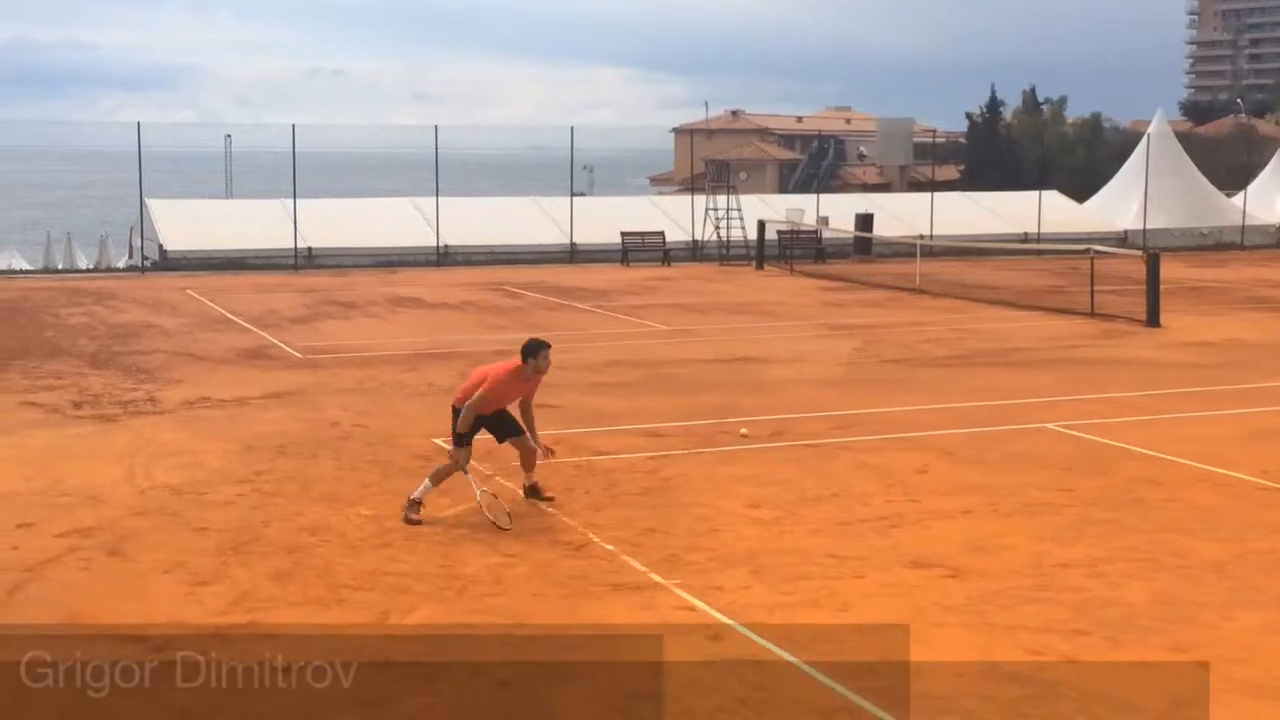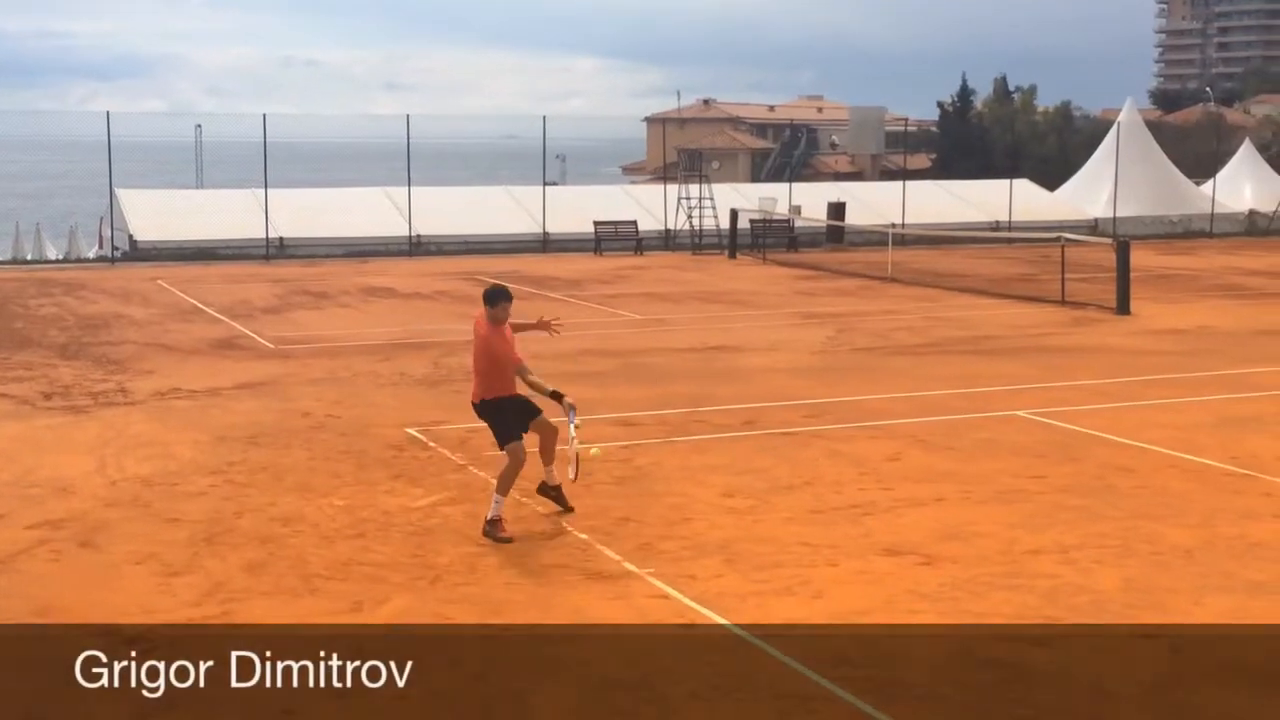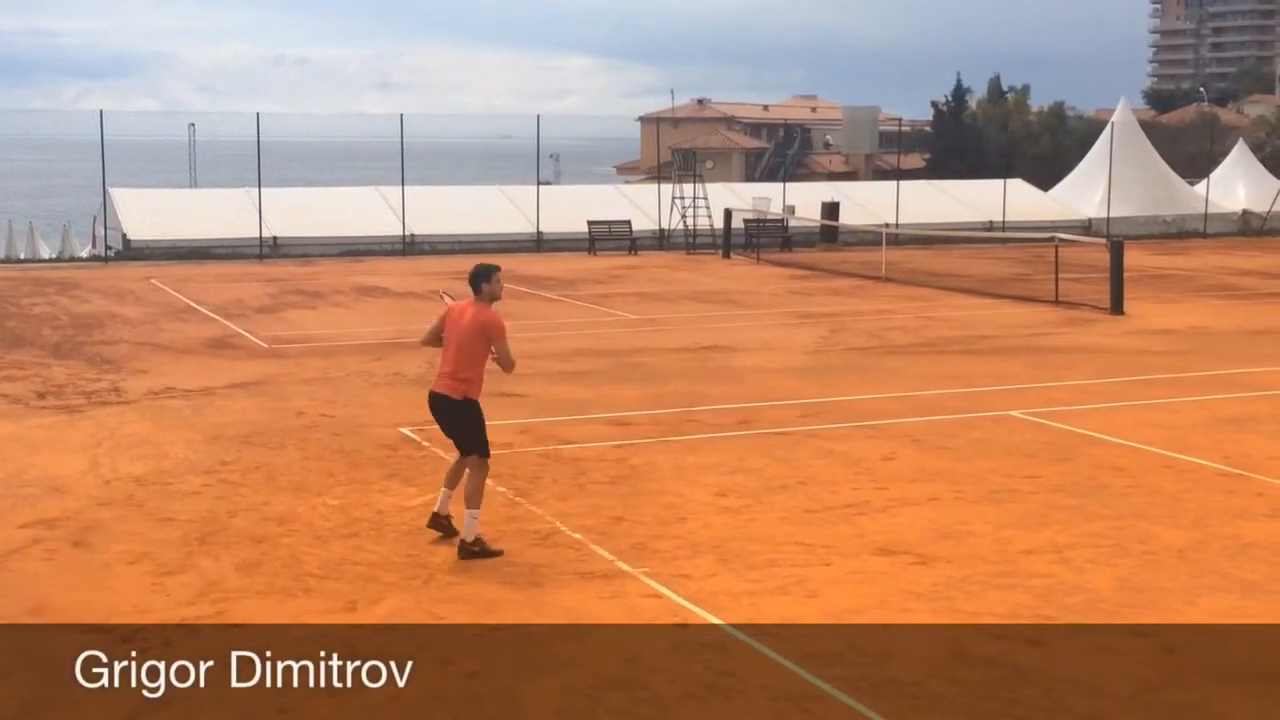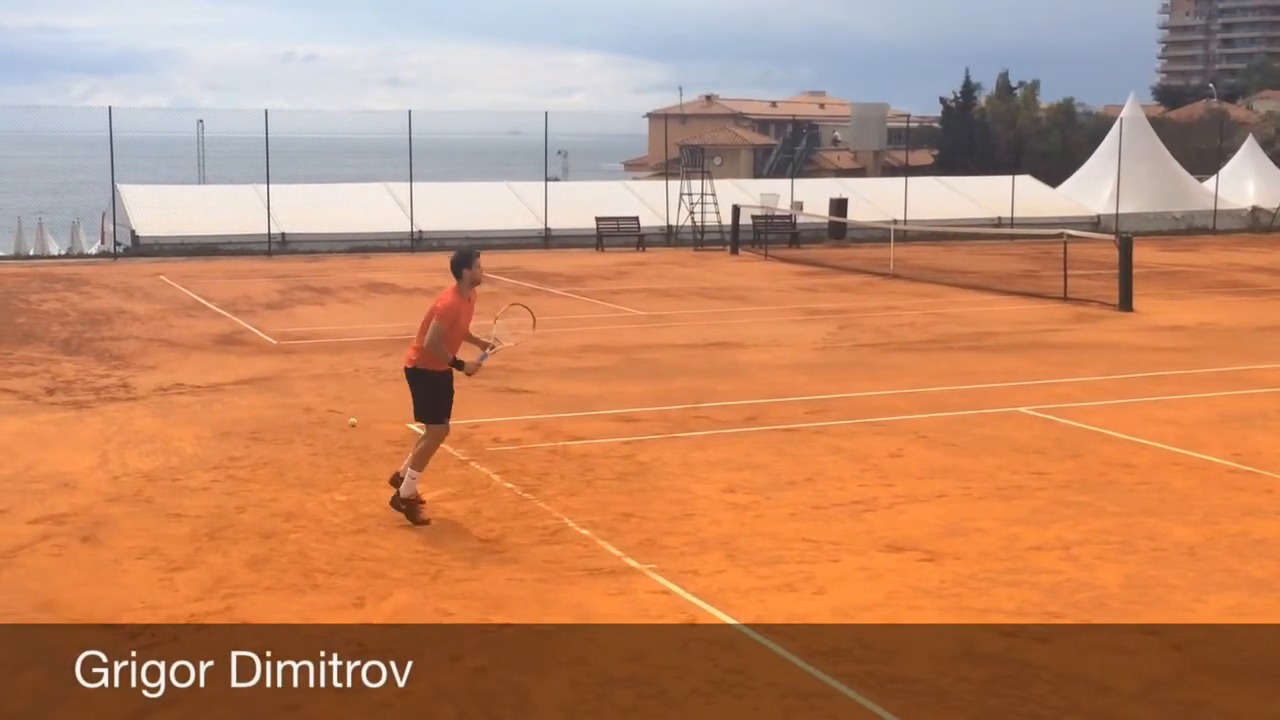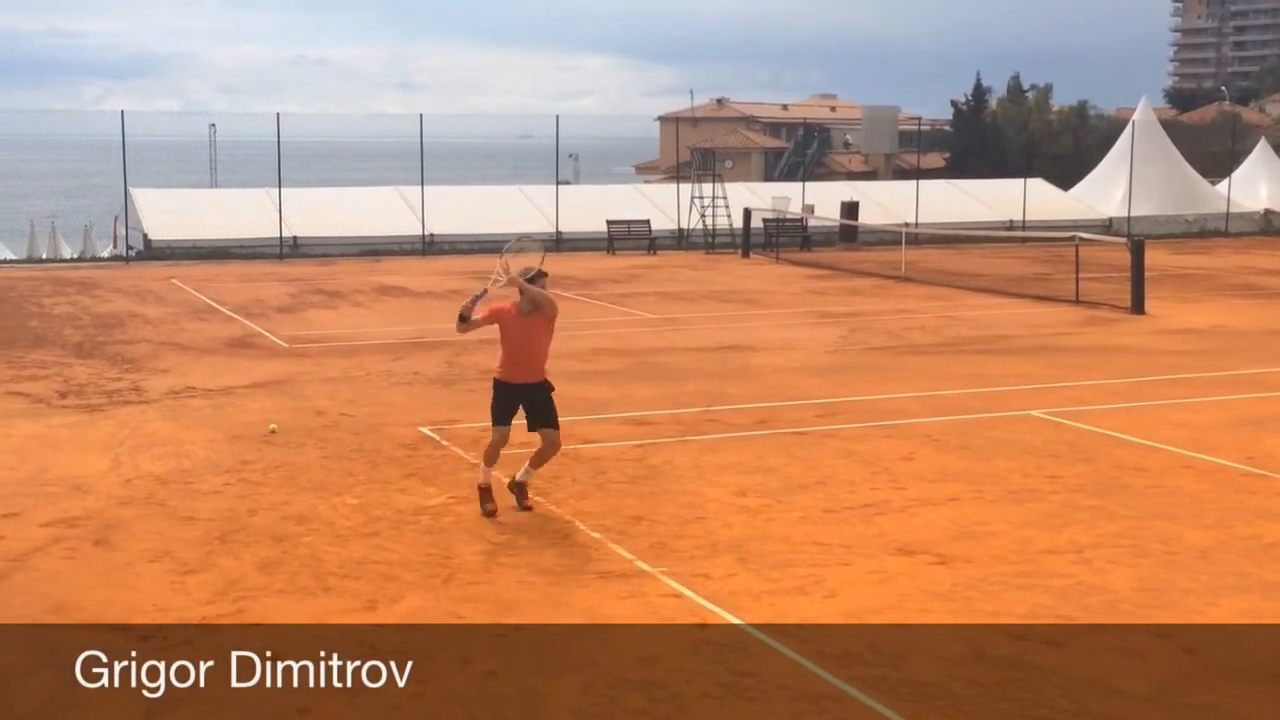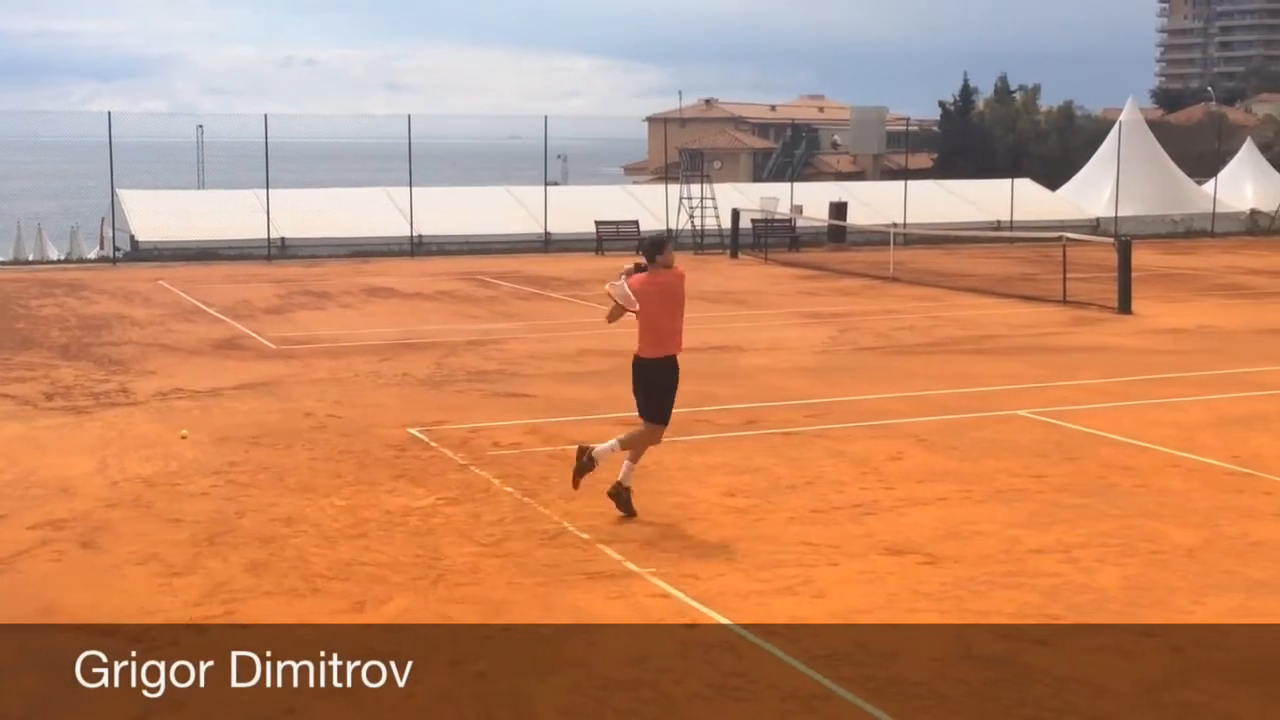
dt=0.7s
person 1, frame 1
left shoulder: (536, 377)
right shoulder: (504, 377)
left elbow: (526, 407)
right elbow: (470, 407)
left wrist: (536, 440)
right wrist: (459, 445)
left hip: (494, 409)
right hip: (466, 406)
left knee: (529, 450)
right knee: (460, 459)
left ankle: (531, 485)
right ankle: (415, 500)
person 1, frame 2
left shoulder: (489, 318)
right shoulder: (494, 343)
left elbow: (507, 326)
right elbow: (527, 378)
left wrist: (535, 326)
right wrist: (559, 398)
left hip: (505, 394)
right hip: (489, 401)
left knee: (549, 431)
right knee: (517, 457)
left ankle: (550, 484)
right ankle: (493, 519)
person 1, frame 3
left shoulder: (454, 308)
right shoulder: (491, 319)
left elbow: (426, 340)
right elbow: (508, 366)
right wrist: (493, 351)
left hip: (438, 395)
right hip: (460, 400)
left knee: (467, 456)
right knee: (479, 466)
left ankle: (441, 513)
right ankle: (470, 540)
person 1, frame 4
left shoulder: (469, 296)
right shoulder: (450, 302)
right elbow: (430, 343)
left wrist: (479, 342)
right wrist: (460, 365)
left hip: (438, 370)
right hip: (422, 370)
left knee: (439, 430)
right knee: (436, 434)
left ankle: (403, 477)
right ankle: (405, 495)
person 1, frame 5
left shoulder: (548, 309)
right shoulder: (503, 311)
left elbow: (545, 300)
right elbow: (464, 327)
left wrist: (520, 283)
right wrist: (464, 315)
left hip: (537, 384)
right hip: (506, 384)
left knee: (552, 444)
right knee: (500, 437)
left ankle: (519, 481)
right ankle: (485, 484)
person 1, frame 6
left shoulder: (634, 283)
right shoulder: (675, 276)
left elbow: (611, 318)
right wrist: (638, 269)
left hip: (643, 361)
right hip: (663, 364)
left knee: (651, 428)
right knee: (653, 430)
left ankle: (623, 485)
right ankle: (592, 455)
